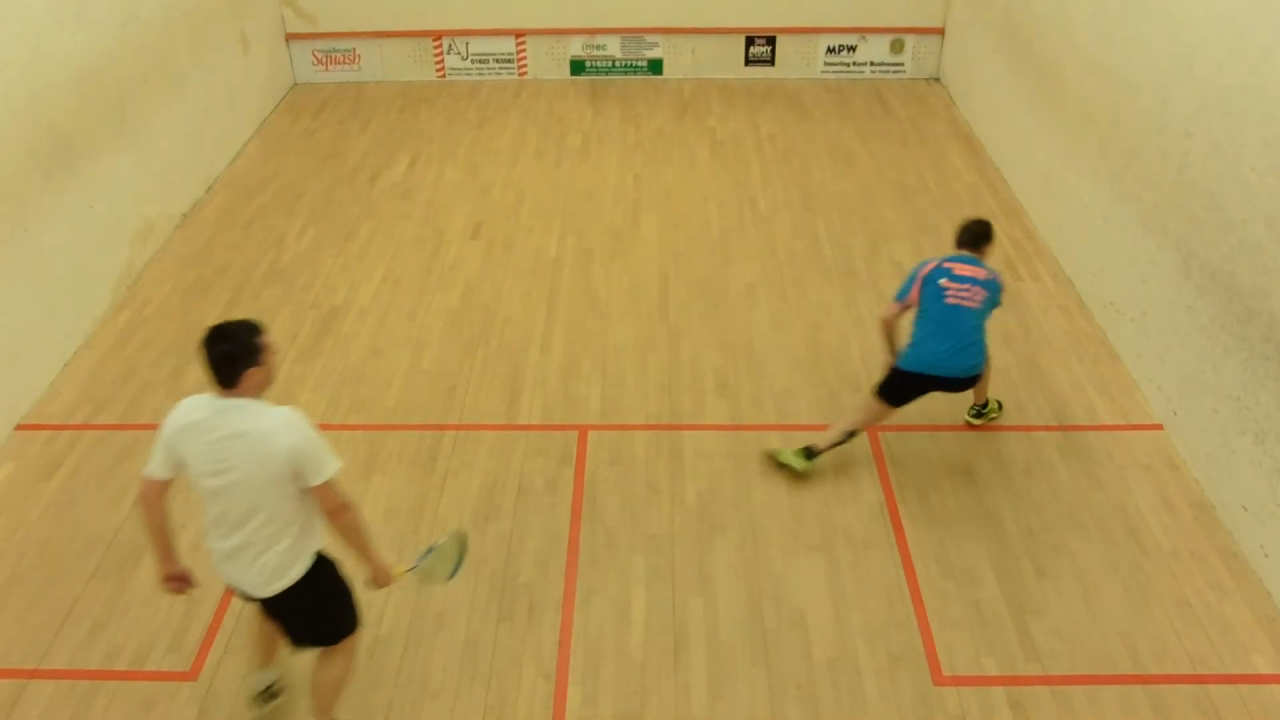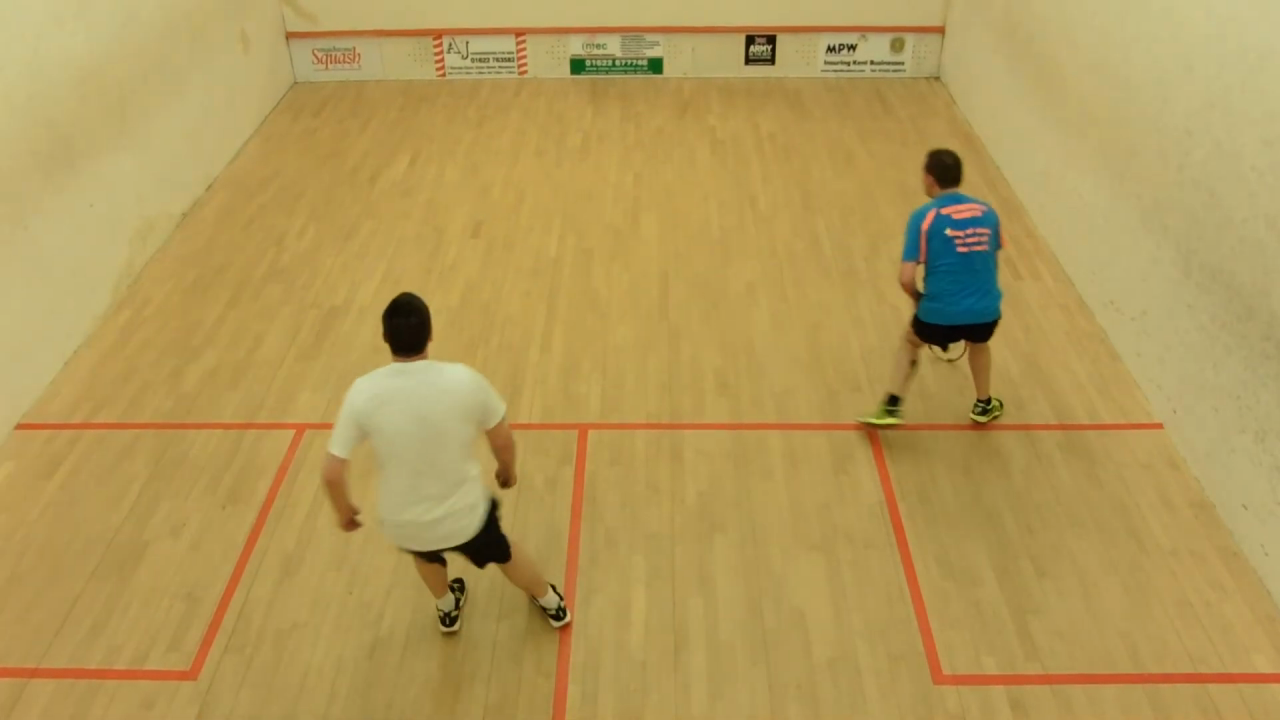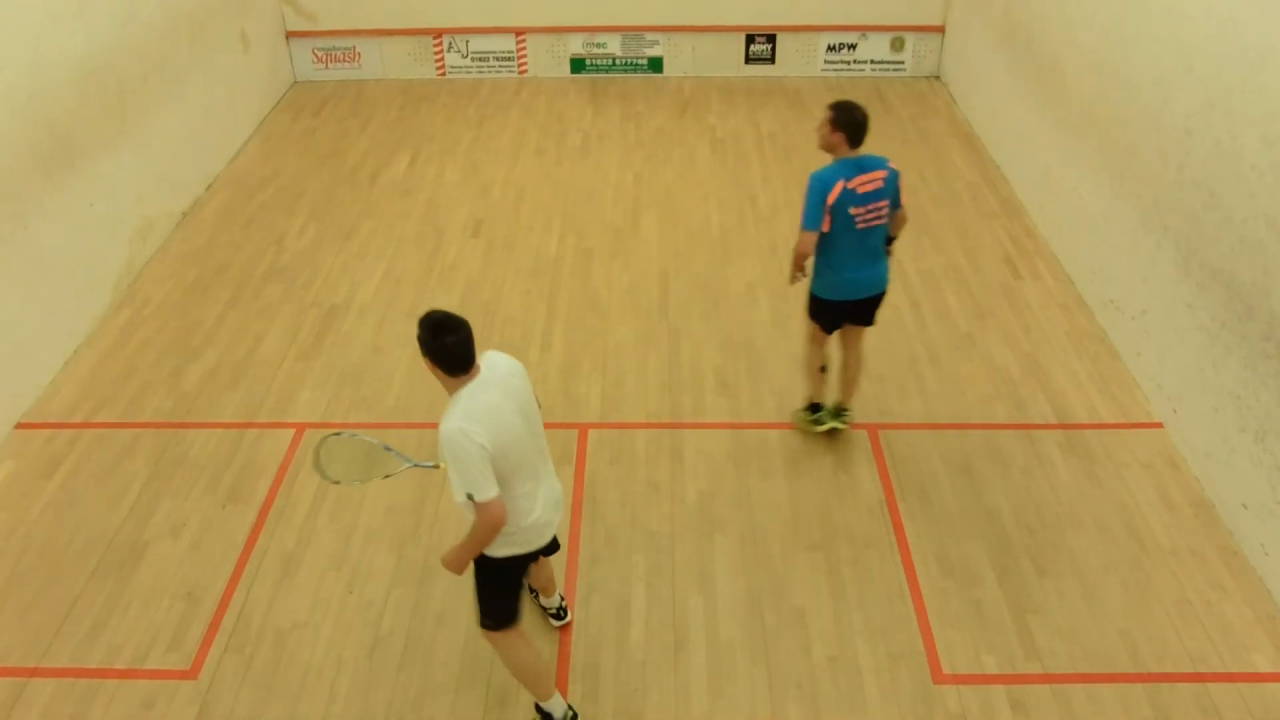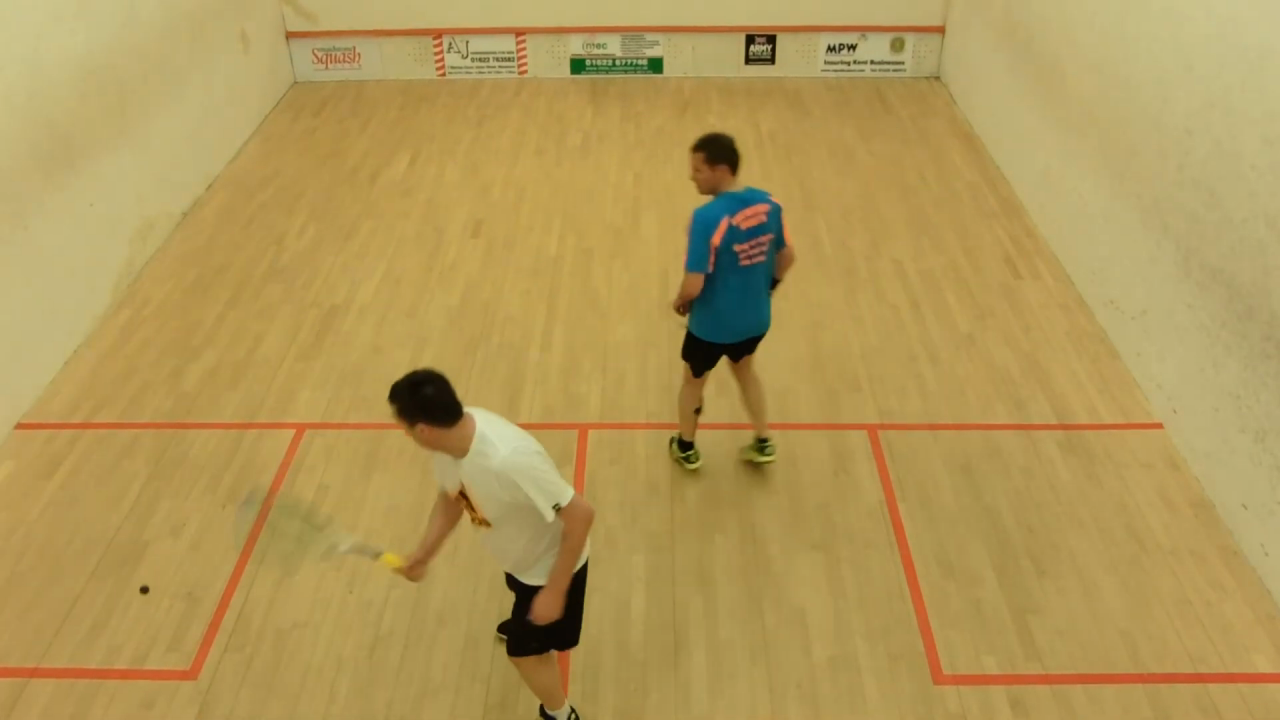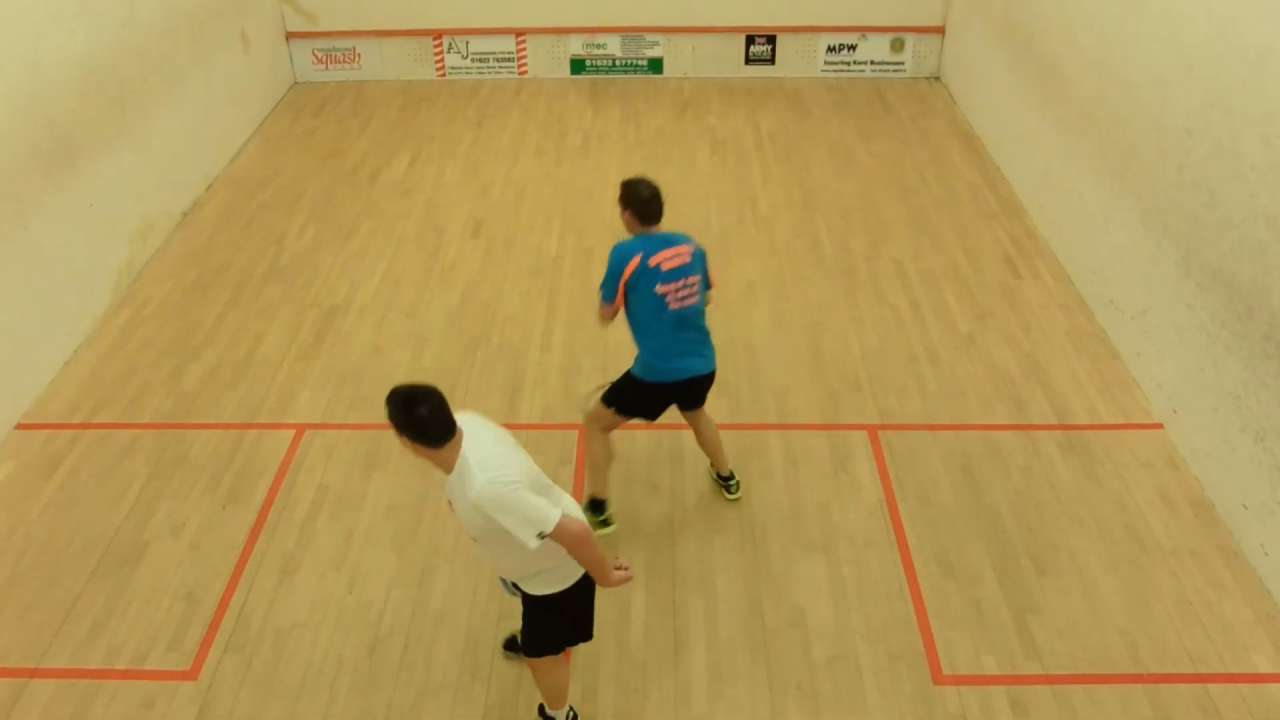
dt=0.5s
person 1, frame 1
left shoulder: (184, 417)
right shoulder: (287, 427)
left elbow: (150, 493)
right elbow: (335, 506)
left wrist: (168, 562)
right wrist: (374, 562)
left hip: (232, 565)
right hip: (291, 566)
left knee: (270, 606)
right knee: (340, 640)
left ankle: (265, 682)
person 1, frame 2
left shoulder: (363, 394)
right shoulder: (464, 381)
left elbow: (332, 473)
right elbow: (503, 441)
left wrist: (344, 511)
right wrist: (508, 470)
left hip: (405, 525)
right hip: (466, 515)
left knee: (426, 552)
right knee: (501, 552)
left ankle: (447, 608)
right ankle: (551, 604)
person 1, frame 3
left shoulder: (458, 430)
right shoulder: (503, 363)
left elbow: (493, 516)
left wrist: (461, 555)
left hip: (509, 538)
right hip: (546, 504)
left knee: (499, 628)
right knee: (535, 556)
right ankle: (552, 603)
person 1, frame 4
left shoulder: (508, 459)
right shoulder: (452, 438)
left elbow: (580, 514)
right elbow: (450, 496)
left wrist: (554, 592)
right wrist: (424, 551)
left hip: (551, 562)
right hip: (523, 553)
left knee: (525, 650)
right knee: (520, 599)
right ankle: (531, 617)
person 1, frame 5
left shoulder: (485, 489)
right shoulder: (465, 422)
left elbow: (576, 533)
left wrist: (602, 572)
left hip: (555, 570)
right hip: (537, 543)
left knee: (540, 652)
right ankle: (537, 627)
person 2, frame 1
left shoulder: (930, 269)
right shoulder: (994, 281)
left elbow: (889, 316)
left wrist: (894, 354)
left hip: (917, 365)
right hip: (965, 371)
left knee: (868, 415)
left ankle: (805, 454)
right ankle: (981, 408)
person 2, frame 2
left shoulder: (922, 217)
right shoulder: (988, 212)
left elbow: (906, 279)
left wrist: (918, 297)
left hip: (940, 313)
right hip: (987, 311)
left knee: (910, 342)
right knee: (979, 345)
left ankle: (890, 409)
right ankle: (984, 405)
person 2, frame 3
left shoulder: (825, 180)
right shoulder: (886, 169)
left elbow: (805, 243)
right elbow: (901, 216)
left wrist: (796, 266)
left hip: (831, 284)
right hip: (873, 281)
left knee: (817, 340)
right knee: (852, 342)
left ankle: (815, 411)
right ankle: (842, 411)
person 2, frame 4
left shoulder: (707, 217)
right shoulder: (768, 203)
left elbow: (693, 285)
right elbow: (787, 255)
left wrist: (679, 302)
left hip: (712, 324)
right hip: (755, 319)
left knee: (692, 382)
right knee: (744, 372)
left ankle: (686, 448)
right ankle: (762, 443)
person 2, frame 5
left shoulder: (625, 254)
right shoulder: (692, 248)
left elbow: (605, 312)
left hip: (657, 369)
right hip: (701, 363)
left knee: (594, 425)
right knee: (694, 415)
left ankle: (598, 511)
right ankle: (727, 478)
